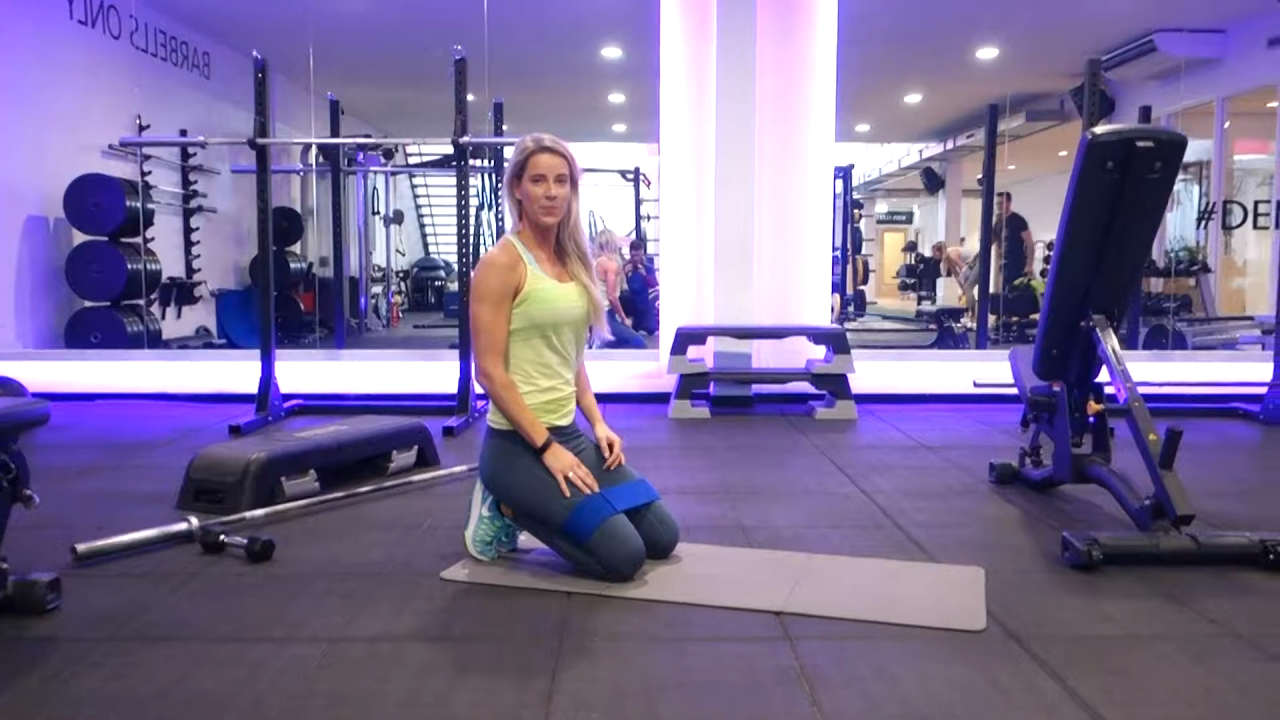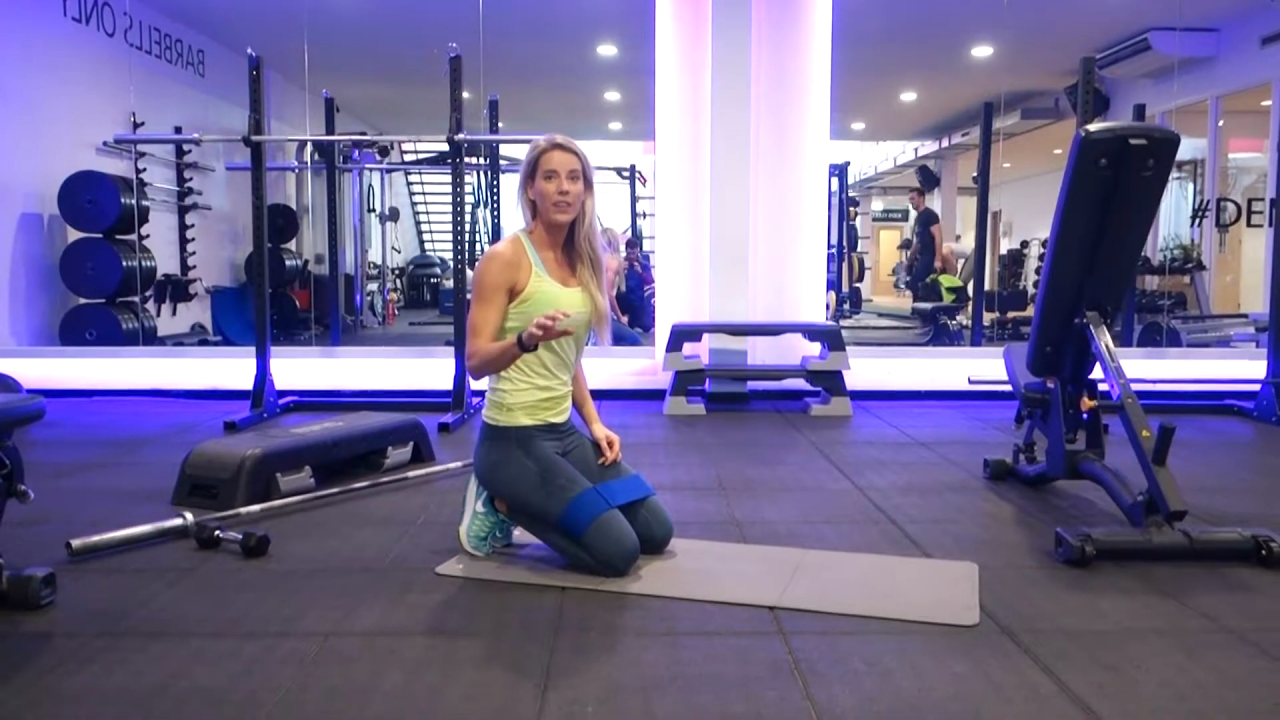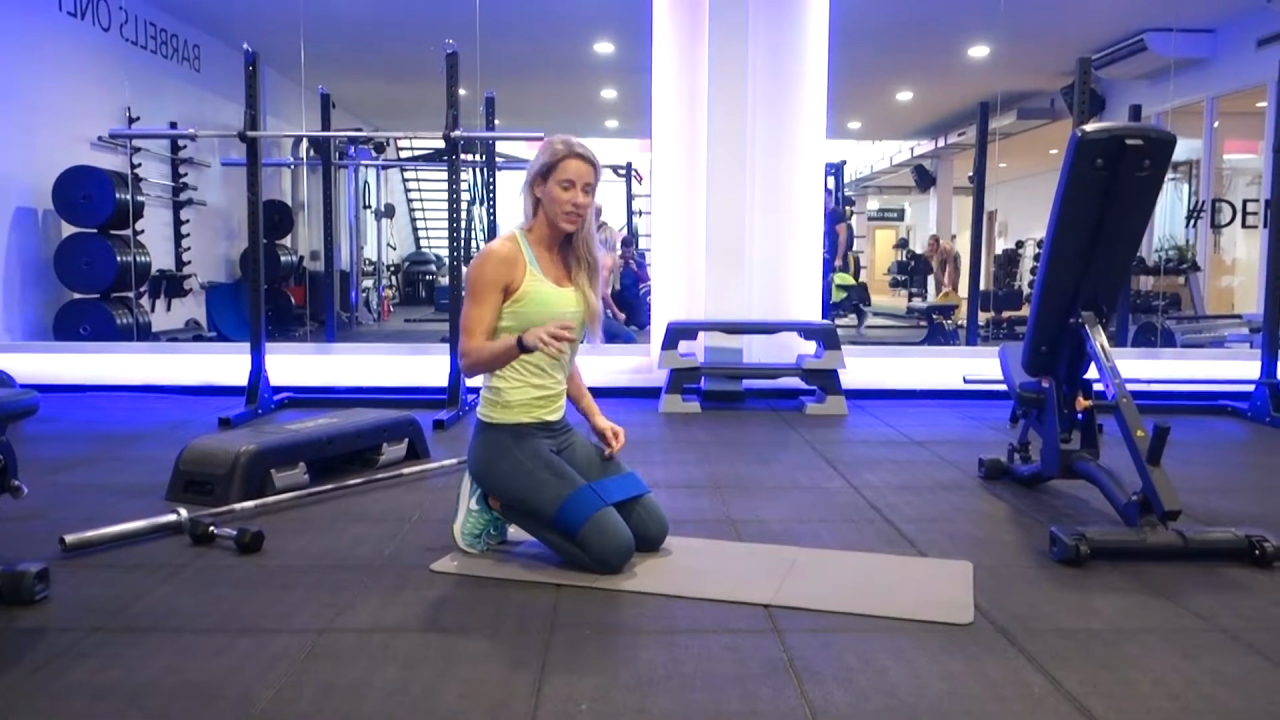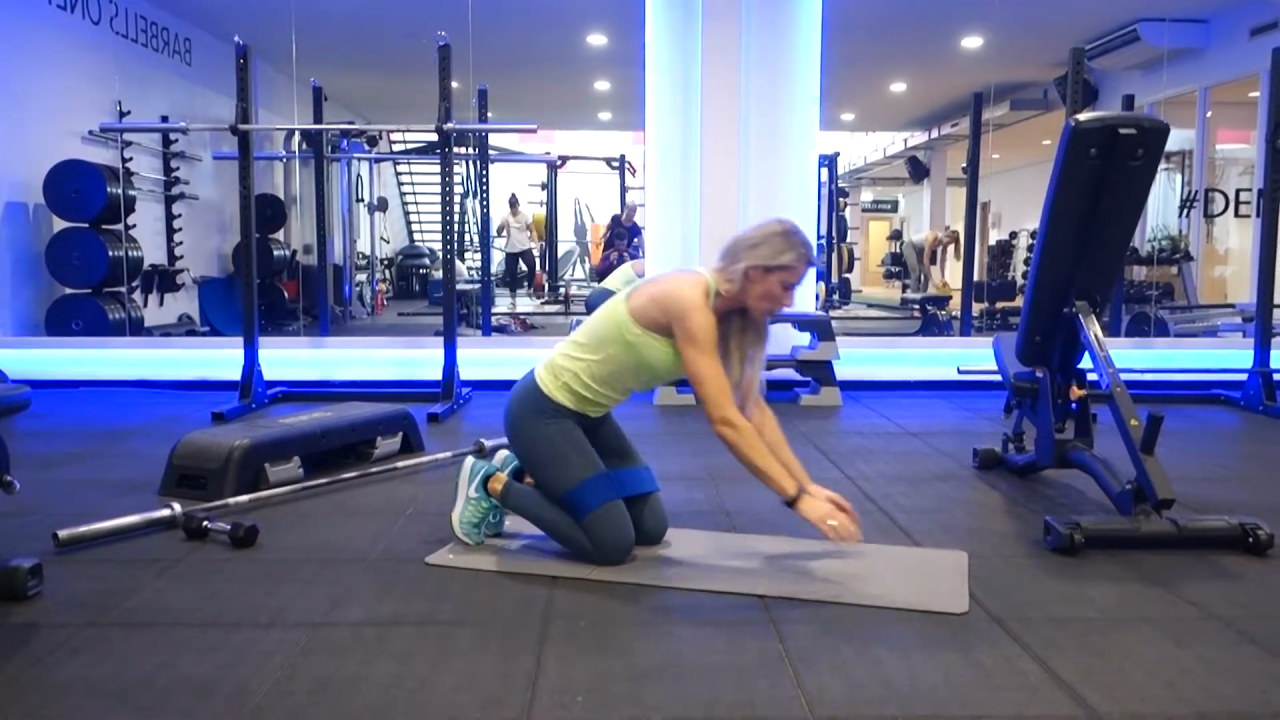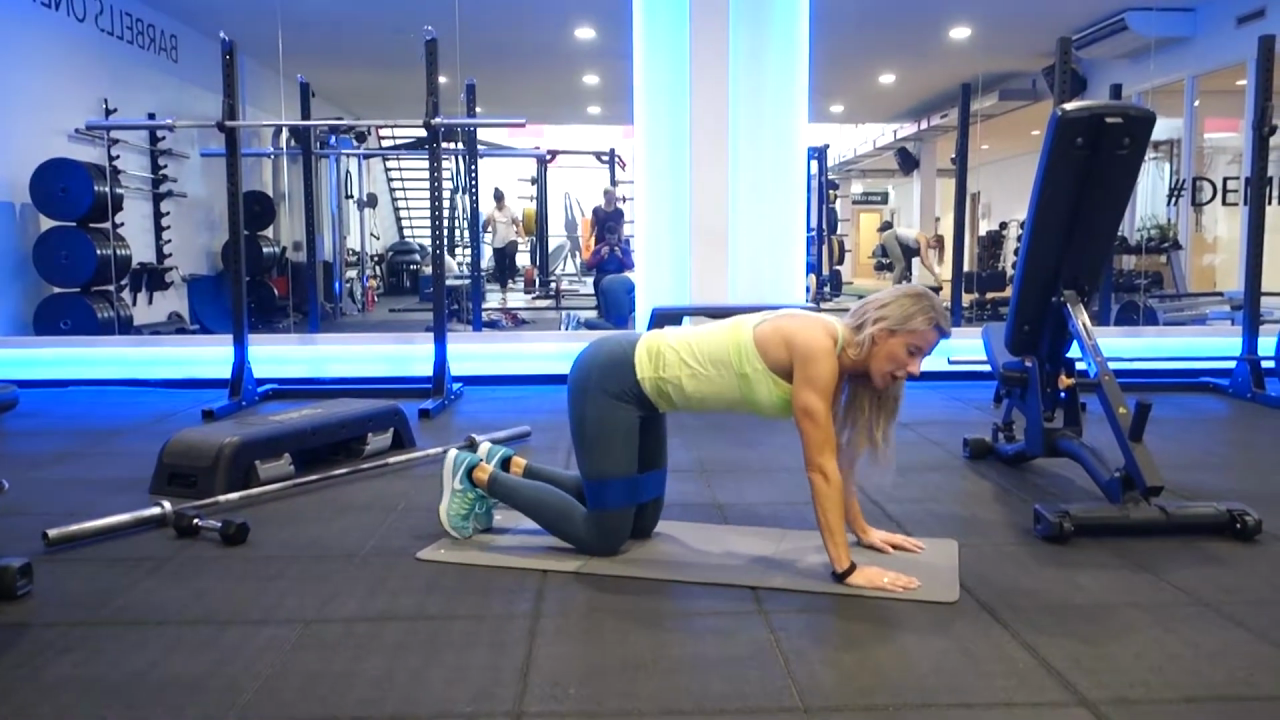
dt=1s
person 1, frame 1
left shoulder: (572, 260)
right shoulder: (502, 262)
right elbow: (489, 371)
left wrist: (597, 423)
right wrist: (545, 449)
left hip: (568, 432)
right hip: (518, 444)
left knee: (661, 538)
right knee: (622, 557)
left ankle: (527, 508)
right ankle: (505, 514)
person 1, frame 2
left shoulder: (582, 261)
right shoulder: (504, 258)
right elbow: (476, 362)
left wrist: (594, 422)
right wrist: (527, 339)
left hip: (564, 432)
right hip: (511, 439)
left knee: (656, 532)
right knee: (617, 551)
left ankle: (524, 503)
right ankle: (500, 508)
person 1, frame 3
left shoulder: (578, 261)
right shoulder: (501, 256)
right elbow: (469, 357)
left wrist: (594, 417)
right wrist: (525, 340)
left hip: (559, 430)
right hip: (506, 437)
left knee: (651, 531)
right knee: (612, 549)
left ankle: (515, 499)
right ankle: (494, 505)
person 1, frame 4
left shoulder: (722, 309)
right shoulder: (689, 303)
left elbow: (753, 407)
right elbow: (726, 422)
left wrist: (808, 485)
right wrist: (798, 499)
left hip: (582, 409)
right hip: (542, 409)
left knee: (650, 528)
right knee: (609, 545)
left ankle: (526, 474)
right ankle: (494, 485)
person 1, frame 5
left shoulder: (840, 355)
right shoulder: (818, 346)
left elbow: (836, 455)
right elbow: (820, 467)
left wrist: (864, 530)
right wrist: (845, 568)
left hip: (639, 378)
right hip: (609, 376)
left knee: (640, 521)
right knee: (604, 536)
left ankle: (506, 465)
right ankle: (476, 475)
